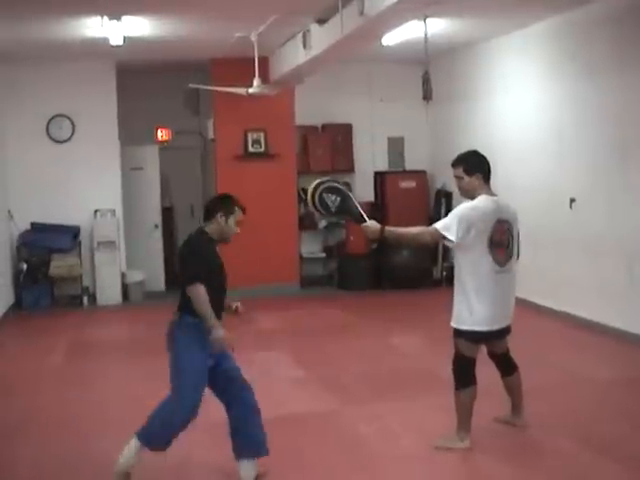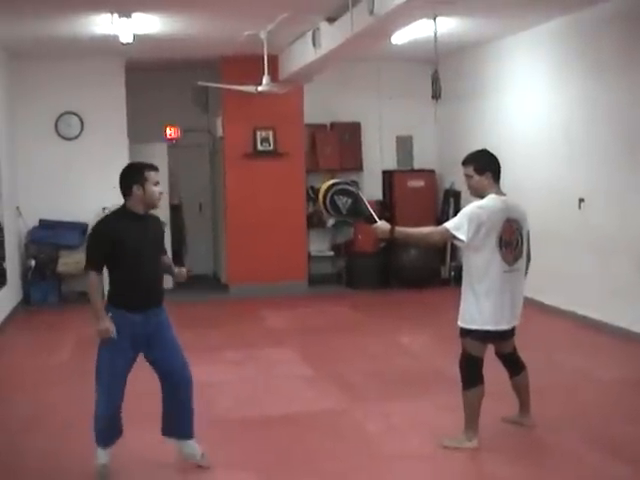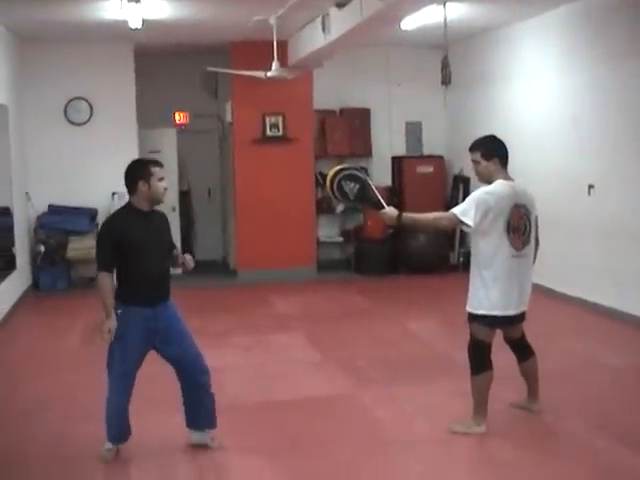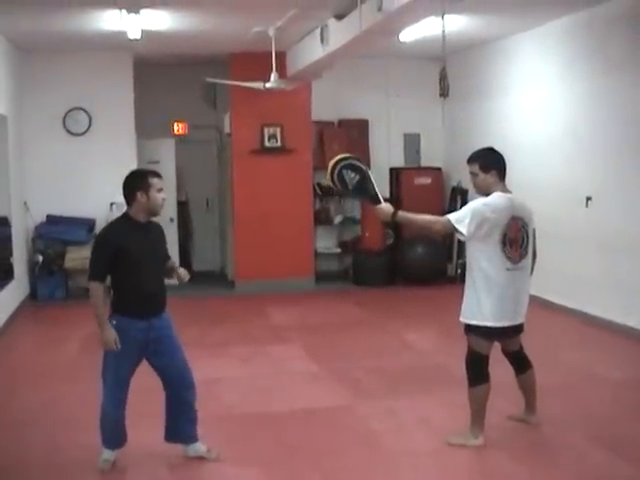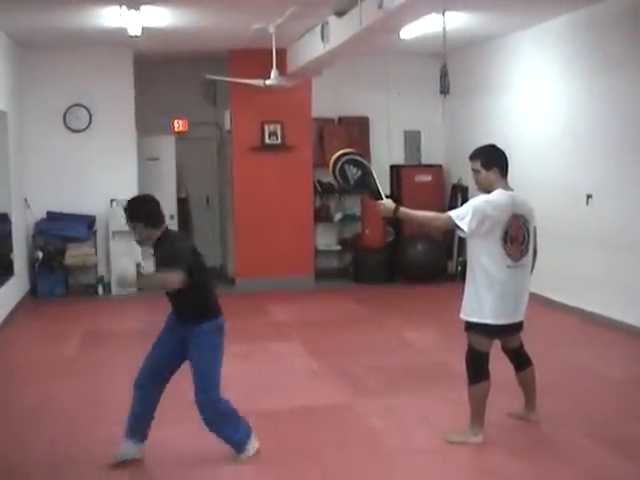
dt=1s
person 1, frame 1
left shoulder: (470, 212)
right shoulder: (508, 210)
left elbow: (427, 236)
left wrist: (382, 231)
left hip: (476, 307)
right hip: (499, 304)
left knee: (464, 367)
right knee: (502, 357)
left ankle: (462, 436)
right ankle: (518, 413)
person 1, frame 2
left shoulder: (480, 211)
right shoulder: (517, 210)
left elbow: (437, 236)
right elbow: (525, 256)
left wrist: (392, 231)
left hip: (483, 306)
right hip: (507, 303)
left knee: (471, 366)
right knee: (509, 356)
left ankle: (470, 436)
right ankle: (525, 414)
person 1, frame 3
left shoulder: (488, 196)
right shoulder: (525, 195)
left elbow: (445, 221)
right elbow: (533, 241)
left wrist: (399, 217)
left hip: (491, 291)
right hip: (516, 288)
left knee: (479, 352)
right knee: (518, 342)
left ankle: (478, 421)
right ankle: (533, 399)
person 1, frame 4
left shoulder: (484, 208)
right shoulder: (523, 208)
left elbow: (440, 225)
right elbow: (531, 254)
left wrist: (394, 215)
left hip: (488, 303)
right hip: (513, 301)
left knee: (477, 364)
right knee: (516, 354)
left ankle: (475, 433)
right ankle: (531, 412)
person 1, frame 5
left shoulder: (485, 205)
right shoulder: (524, 206)
left elbow: (440, 222)
right elbow: (531, 252)
left wrist: (396, 210)
left hip: (488, 301)
right hip: (513, 297)
left knee: (477, 361)
right knee: (516, 352)
left ankle: (475, 431)
right ankle: (531, 409)
person 2, frame 1
left shoulder: (202, 248)
right shoulder: (199, 245)
right elbow: (194, 286)
left wrist: (227, 306)
right wrist: (215, 327)
left hip: (204, 334)
right hip: (193, 333)
left knee: (240, 396)
right knee: (186, 400)
right ankle: (134, 449)
person 2, frame 2
left shoulder: (155, 225)
right shoulder: (108, 227)
right elbow: (93, 272)
left wrist: (175, 270)
right wrist: (100, 316)
left hip: (156, 317)
right hip: (122, 320)
left knee: (179, 380)
right knee: (110, 390)
left ankle: (185, 442)
right ankle: (104, 449)
person 2, frame 3
left shoulder: (161, 220)
right shoulder: (115, 225)
right elbow: (104, 273)
left wrist: (182, 259)
right wrist: (109, 314)
left hip: (165, 310)
right hip: (131, 315)
left knee: (196, 370)
right knee: (120, 382)
left ankle: (201, 430)
right ankle: (114, 440)
person 2, frame 4
left shoulder: (156, 231)
right shoulder: (111, 235)
right elbow: (96, 283)
left wrist: (175, 270)
right wrist: (104, 326)
left hip: (159, 321)
right hip: (126, 325)
left knee: (182, 383)
right knee: (115, 390)
left ankle: (189, 441)
right ankle: (110, 448)
person 2, frame 5
left shoulder: (174, 247)
right shoulder: (165, 245)
left elbow: (174, 280)
left wrist: (140, 280)
left hip: (205, 326)
right hip: (181, 323)
left knee: (207, 398)
right knee: (147, 382)
left ankle: (245, 440)
right ankle: (132, 445)
